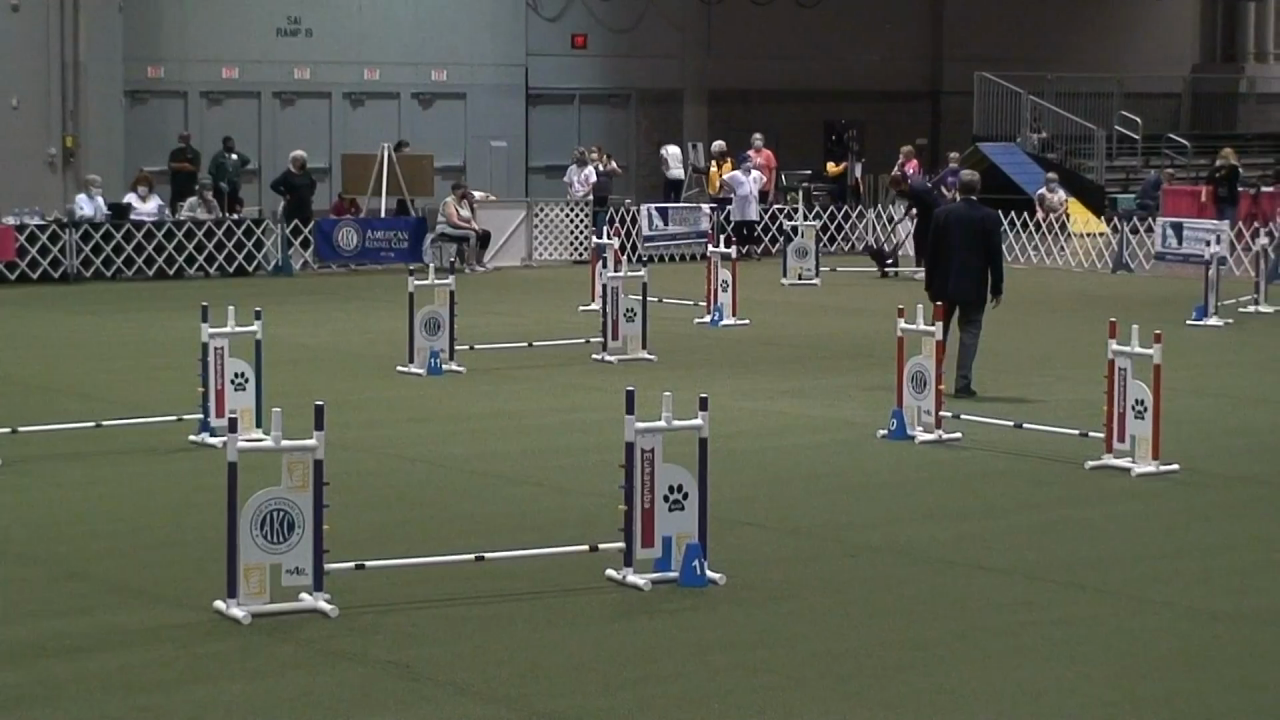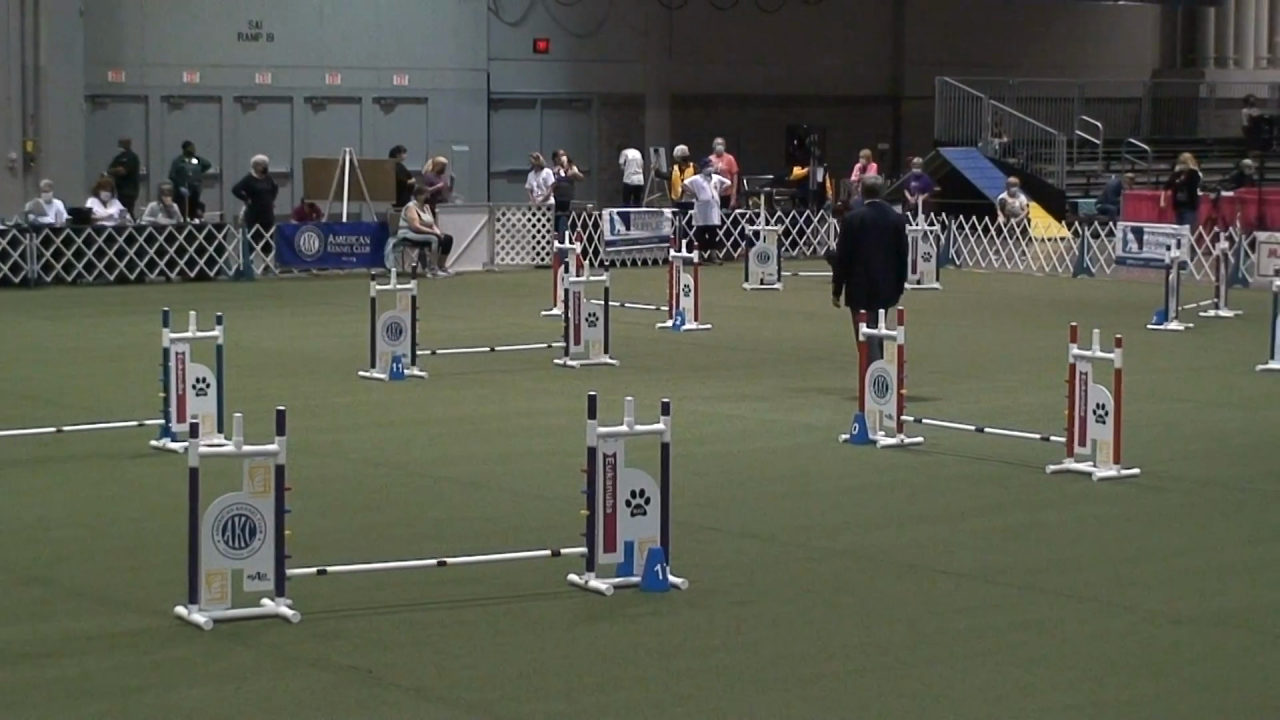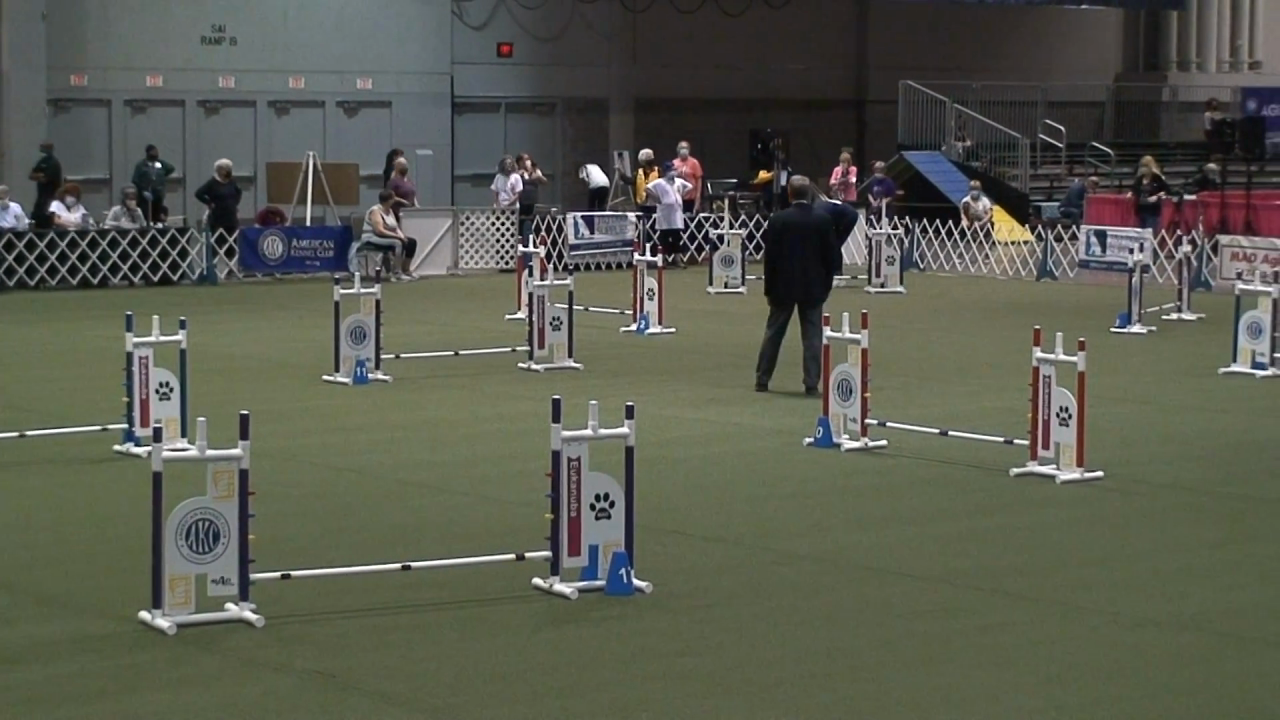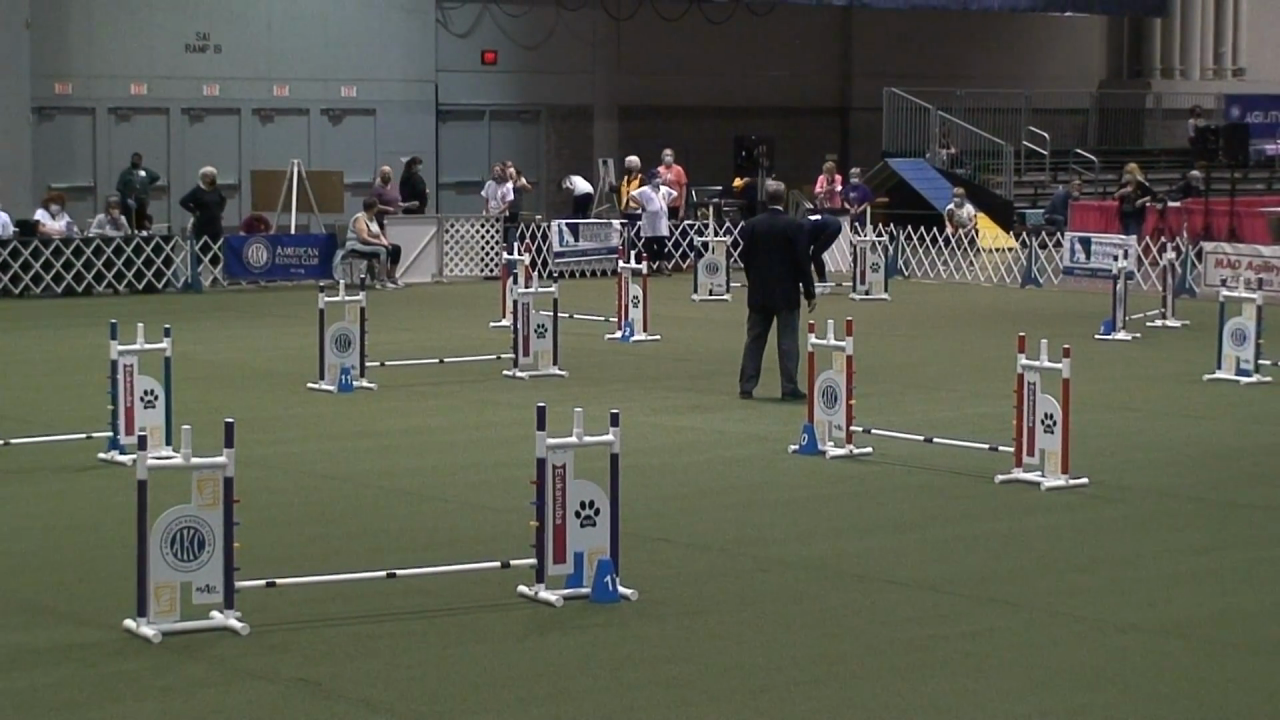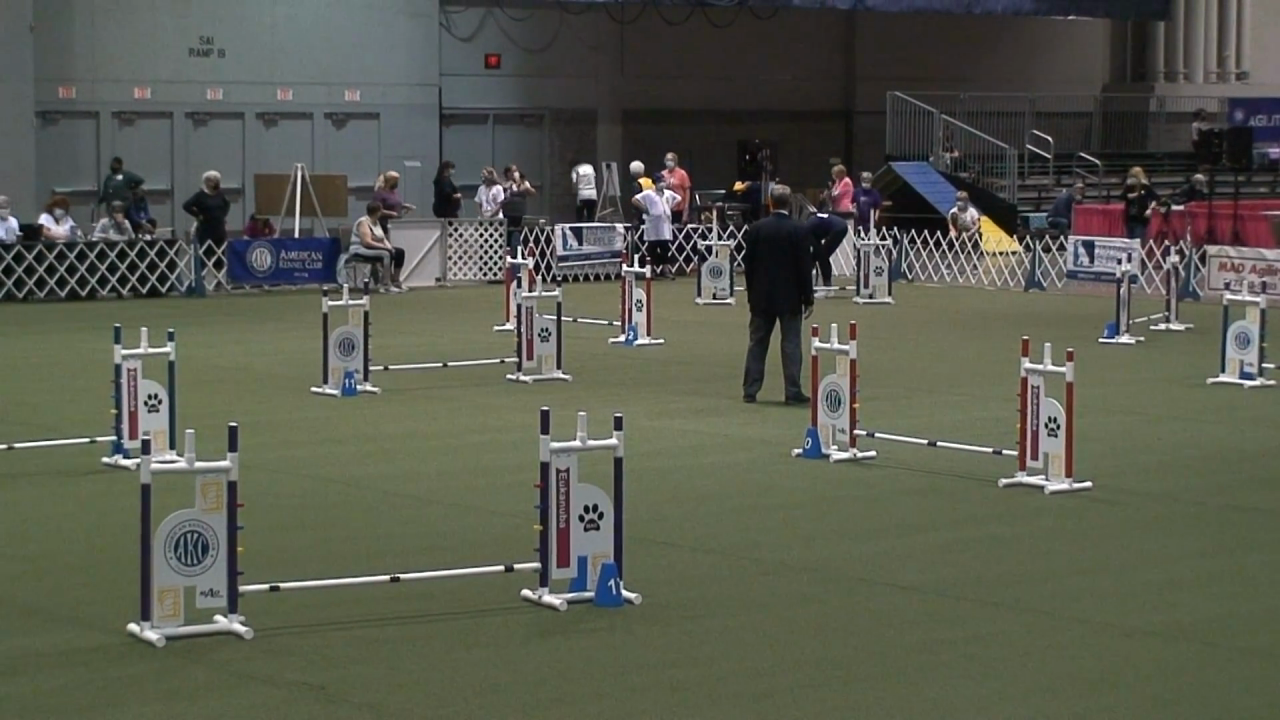
dt=1s
person 1, frame 1
left shoulder: (942, 214)
right shoulder: (990, 217)
left elbow: (932, 252)
right elbow: (995, 255)
left wrist: (930, 284)
right wrist: (997, 288)
left hip: (944, 284)
right hip: (973, 286)
right knee: (969, 332)
right ankle: (963, 384)
person 1, frame 2
left shoulder: (852, 219)
right shoulder: (897, 218)
left elbow: (841, 257)
right elbow: (902, 255)
left wrist: (836, 289)
right wrist: (898, 289)
left hip: (860, 287)
right hip: (886, 287)
person 1, frame 3
left shoulder: (778, 219)
right shoulder: (823, 220)
left elbow: (770, 257)
right elbow: (832, 256)
left wrist: (769, 288)
right wrist: (827, 283)
left hip: (783, 287)
right hip: (812, 287)
left knee: (773, 332)
right knee: (812, 335)
left ankle: (762, 379)
right ankle: (811, 383)
person 1, frame 4
left shoulder: (751, 225)
right shoulder: (795, 225)
left elbow: (745, 260)
right elbow: (803, 262)
right wrist: (810, 293)
left hip: (759, 293)
right hip: (786, 293)
left knee: (754, 340)
right knee: (788, 341)
left ankle: (746, 387)
right ankle: (789, 388)
person 1, frame 5
left shoulder: (755, 229)
right shoulder: (799, 230)
left elbow: (748, 264)
right elbow: (804, 268)
left wrist: (752, 293)
right wrist: (808, 299)
left hip: (761, 296)
right hip: (789, 297)
left knee: (757, 343)
right knee: (791, 344)
left ankle: (750, 390)
right ankle: (793, 392)
